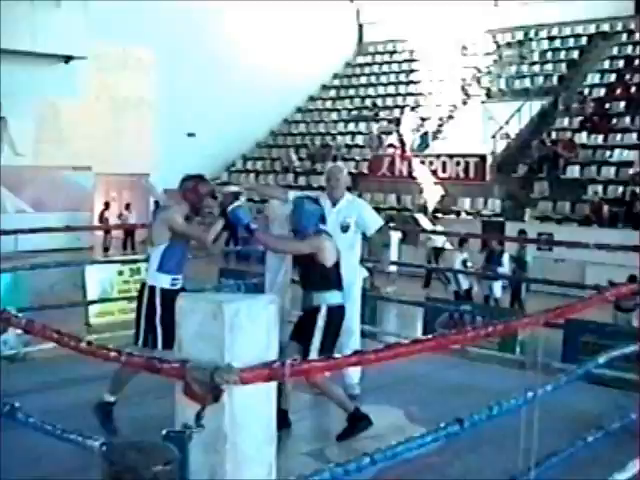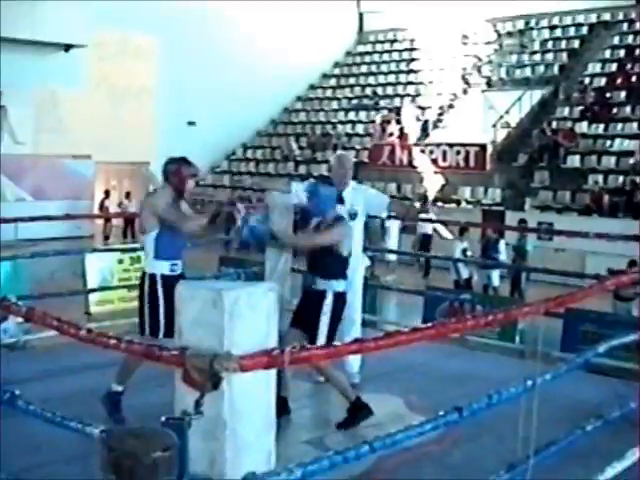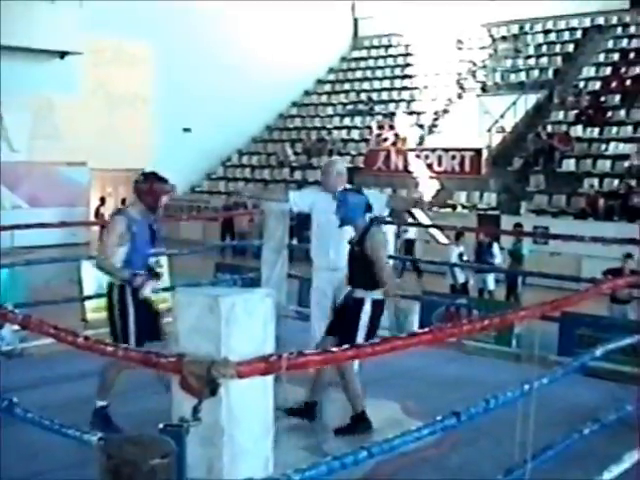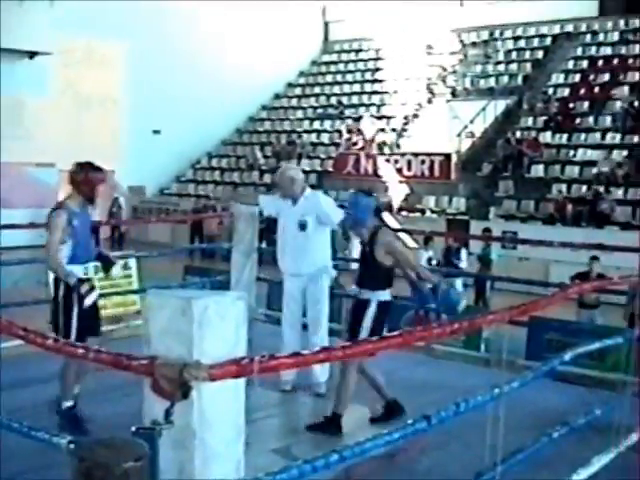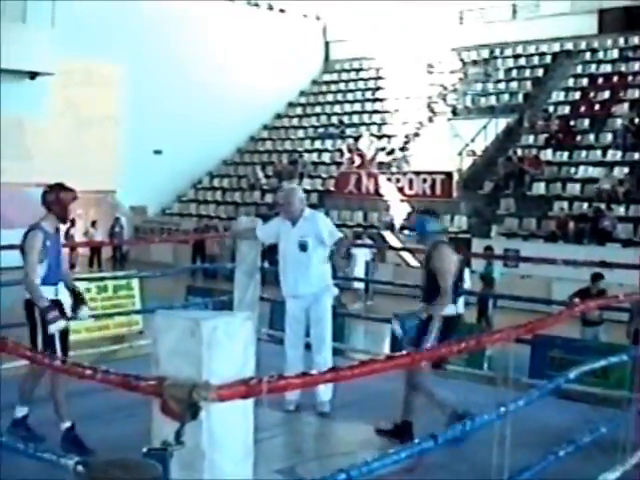
dt=0.3s
person 1, frame 1
left shoulder: (185, 220)
right shoulder: (168, 217)
left elbow: (209, 242)
right elbow: (205, 238)
left wrist: (227, 221)
right wrist: (224, 214)
left hip: (175, 291)
right hip: (155, 292)
right knee: (144, 354)
right ankle: (106, 403)
person 1, frame 2
left shoulder: (175, 204)
right shoulder: (154, 202)
left elbow: (191, 227)
right elbow: (186, 225)
left wrist: (221, 218)
right wrist: (217, 215)
left hip: (175, 277)
right hip: (157, 280)
right ankle: (114, 393)
person 1, frame 3
left shoulder: (145, 219)
right shoulder: (120, 221)
right elbow: (102, 260)
left wrist: (149, 270)
right wrist: (127, 278)
left hip: (140, 290)
right hip: (123, 291)
left knee: (158, 346)
right ankle: (100, 410)
person 1, frame 4
left shoulder: (85, 209)
right shoulder: (62, 215)
right elbow: (52, 259)
left wrist: (100, 256)
right wrist: (74, 283)
left hip: (86, 284)
right hip: (70, 286)
left knee: (85, 345)
left ankle: (67, 397)
right ankle: (67, 410)
person 1, frame 5
left shoulder: (55, 232)
right shoulder: (36, 235)
right elbow: (30, 279)
left wrist: (74, 290)
right wrist: (45, 306)
left hip: (54, 303)
right hip: (41, 306)
left knee: (39, 365)
left ankle: (18, 421)
right ankle: (67, 432)
person 2, frame 1
left shoulder: (319, 241)
right shoulder: (305, 239)
left elbow: (279, 246)
right elbow: (278, 242)
left wrist: (250, 225)
left hip: (327, 309)
right hip: (314, 307)
left knee: (313, 373)
right knee: (288, 359)
left ankle: (356, 416)
right ankle: (281, 415)
person 2, frame 2
left shoulder: (340, 229)
right shoulder: (318, 225)
left elbow: (303, 243)
right elbow: (299, 242)
left wrist: (271, 233)
right wrist: (275, 235)
left hip: (331, 296)
right hip: (314, 291)
left knee: (319, 358)
right knee: (289, 346)
left ankle: (358, 406)
right ankle: (282, 402)
person 2, frame 3
left shoulder: (375, 235)
right shoulder: (358, 233)
left elbow: (386, 278)
right wrist: (350, 296)
left hip: (368, 303)
right hip: (355, 298)
left knee: (344, 363)
right knee: (323, 351)
left ankle: (361, 419)
right ankle: (310, 406)
person 2, frame 4
left shoulder: (385, 238)
right shoulder: (367, 234)
left elbow: (414, 265)
right elbow: (401, 266)
left wrist: (437, 286)
right wrist: (414, 280)
left hip: (375, 305)
right hip: (365, 301)
left knee: (350, 361)
right knee: (356, 360)
left ankle: (334, 421)
right ankle: (392, 405)
person 2, frame 5
left shoulder: (442, 253)
right shoulder: (438, 251)
left elbow: (445, 296)
left wrist: (425, 318)
left hip: (441, 319)
right hip: (435, 317)
left knee: (416, 376)
right knee: (413, 372)
left ankle: (455, 417)
right ankle: (404, 427)
person 3, frame 1
left shoulder: (357, 206)
right shoulder: (316, 202)
left elbow: (379, 232)
right elbow: (282, 194)
left wrist: (381, 265)
right wrist: (249, 187)
left hip: (349, 277)
left knee: (350, 327)
left ankle: (352, 379)
person 3, frame 2
left shoulder: (363, 193)
left elbow: (391, 204)
left wrist: (414, 211)
left hip: (352, 265)
left knee: (352, 315)
left ankle: (352, 369)
person 3, frame 3
right shoulder: (315, 196)
left elbow: (389, 203)
right elbow: (284, 197)
right wrist: (255, 195)
right hip: (323, 269)
right knee: (319, 322)
person 3, frame 4
left shoulder: (318, 200)
right shoulder: (280, 201)
left elbow: (342, 220)
right elbow: (255, 200)
left hip: (316, 273)
right hip: (292, 274)
left knee: (318, 325)
right knee: (290, 324)
left ankle: (320, 379)
right ankle: (287, 375)
person 3, frame 5
left shoulder: (318, 220)
right shoulder: (279, 223)
left elbow: (339, 240)
right elbow: (256, 233)
left wrist: (337, 254)
right wrist: (230, 236)
left hip: (318, 293)
right hip: (293, 295)
left knee: (321, 345)
right knee: (292, 345)
left ankle: (323, 398)
right ankle: (291, 395)
